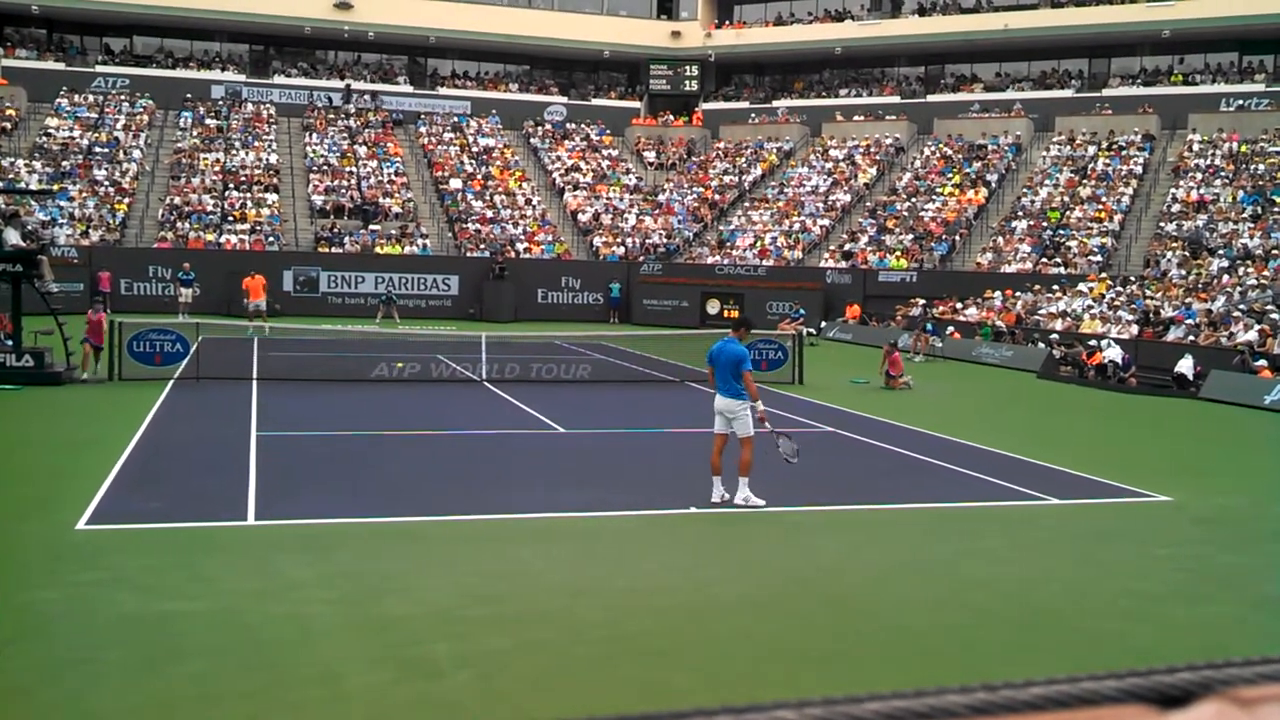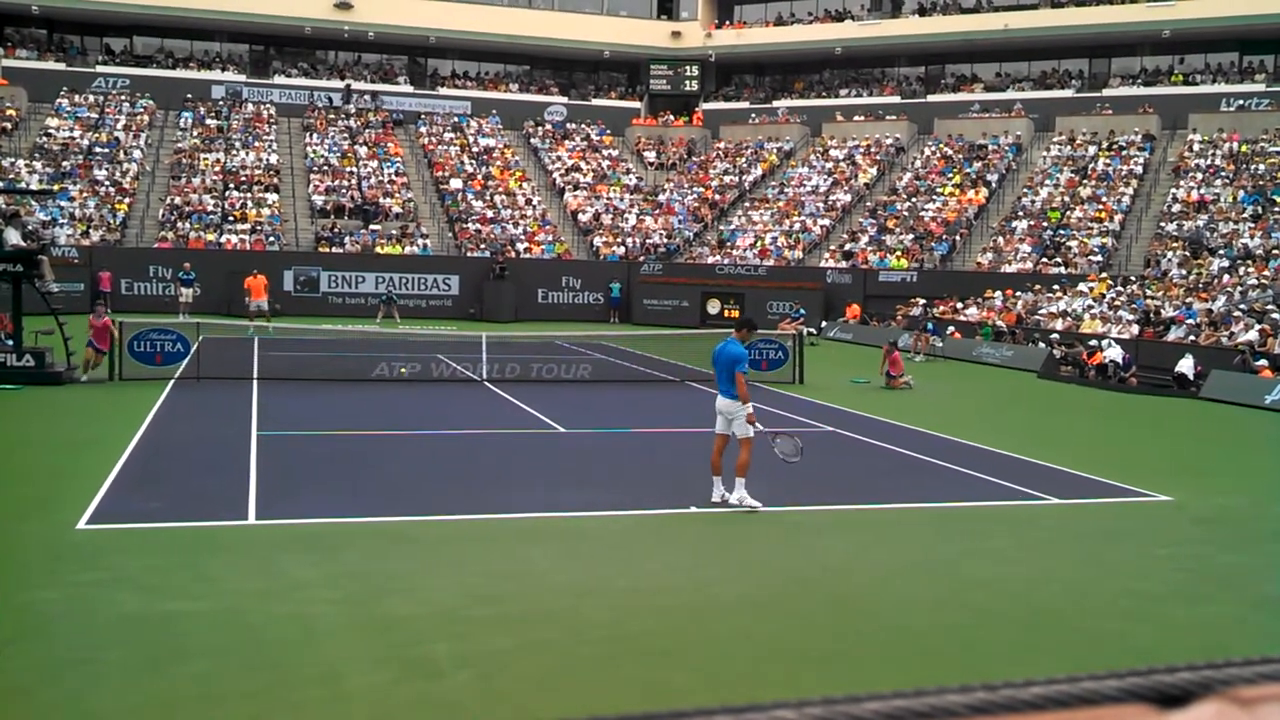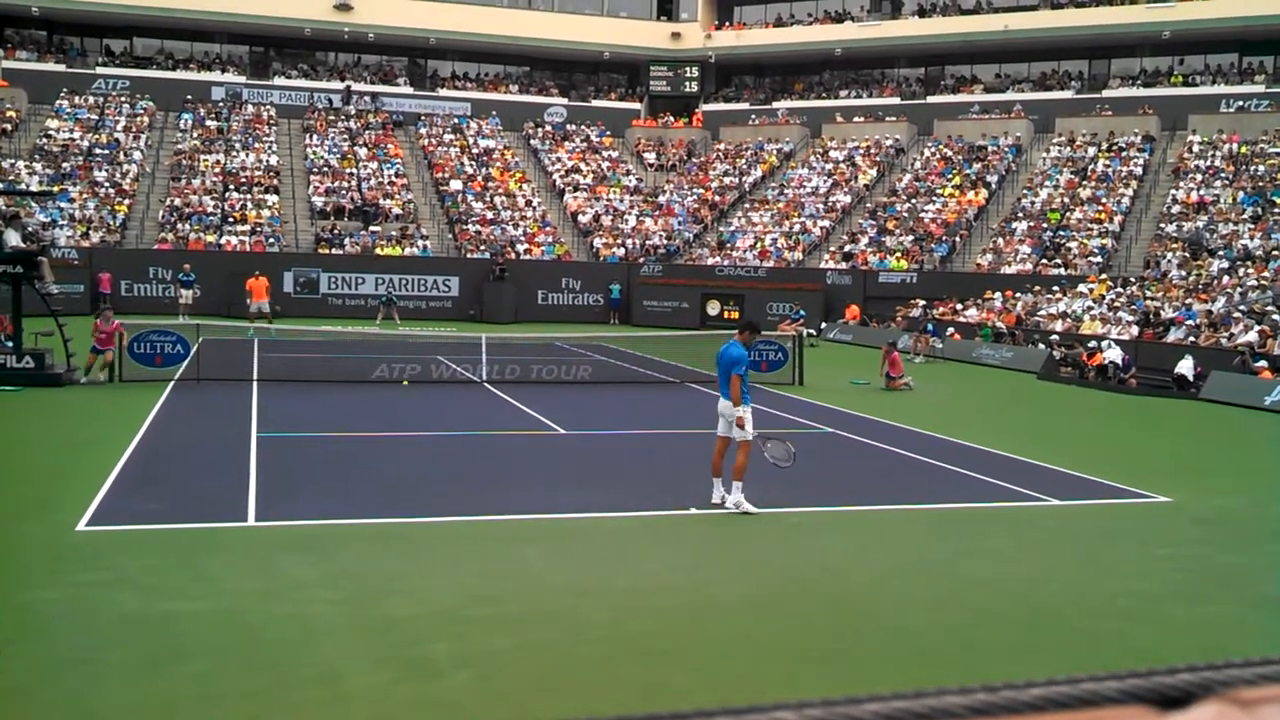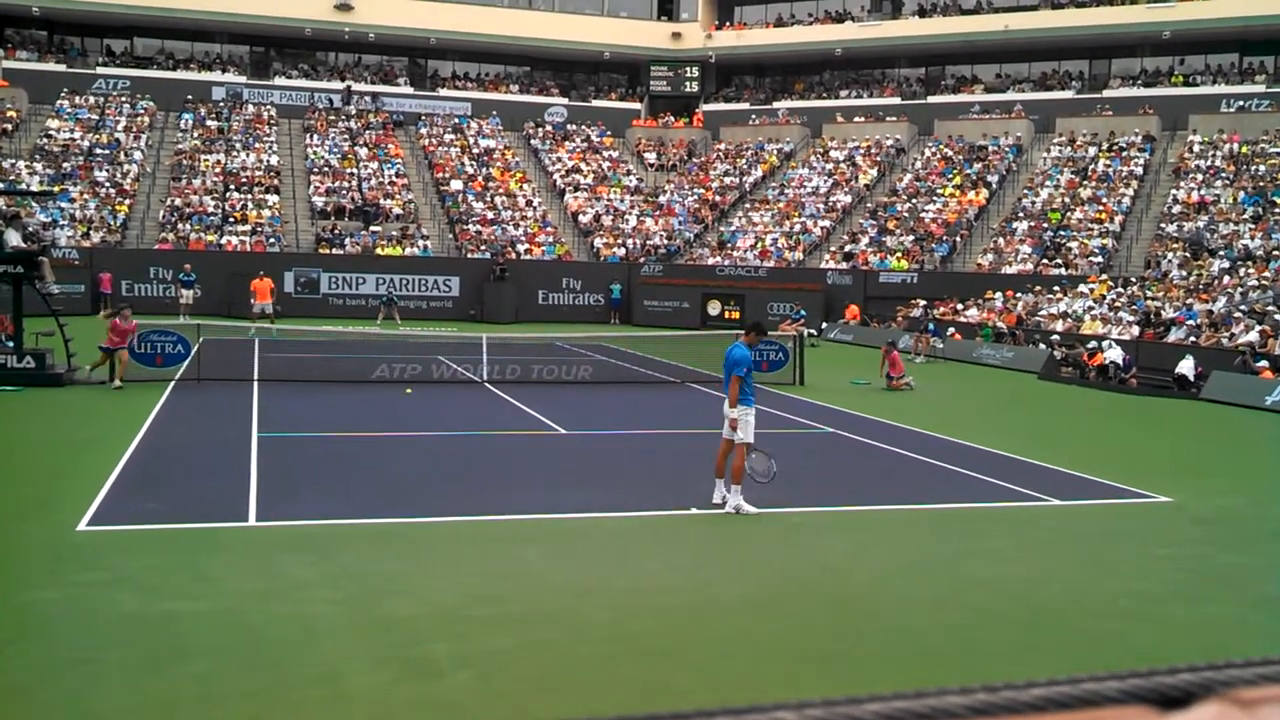
dt=0.1s
person 1, frame 1
left shoulder: (715, 348)
right shoulder: (741, 351)
right elbow: (748, 382)
right wrist: (759, 407)
left hip: (720, 400)
right hip: (738, 403)
left knee: (718, 447)
right knee: (747, 446)
left ankle: (717, 492)
right ankle: (743, 493)
person 1, frame 2
left shoulder: (719, 348)
right shoulder: (740, 352)
right elbow: (740, 383)
right wrist: (749, 410)
left hip: (721, 400)
right hip: (736, 404)
left knee: (718, 447)
right knee: (745, 447)
left ankle: (717, 491)
right ankle: (739, 494)
person 1, frame 3
left shoulder: (725, 349)
right shoulder: (740, 354)
right elbow: (735, 384)
right wrist: (739, 413)
left hip: (725, 403)
right hip: (737, 406)
left knee: (720, 448)
right knee: (744, 450)
left ankle: (718, 493)
right ankle: (735, 499)
person 1, frame 4
left shoulder: (732, 349)
right shoulder: (743, 355)
right elbow: (733, 386)
right wrist: (734, 415)
left hip: (731, 405)
right hip: (742, 407)
left knee: (724, 450)
right knee: (741, 453)
left ankle: (719, 493)
right ankle: (734, 502)
